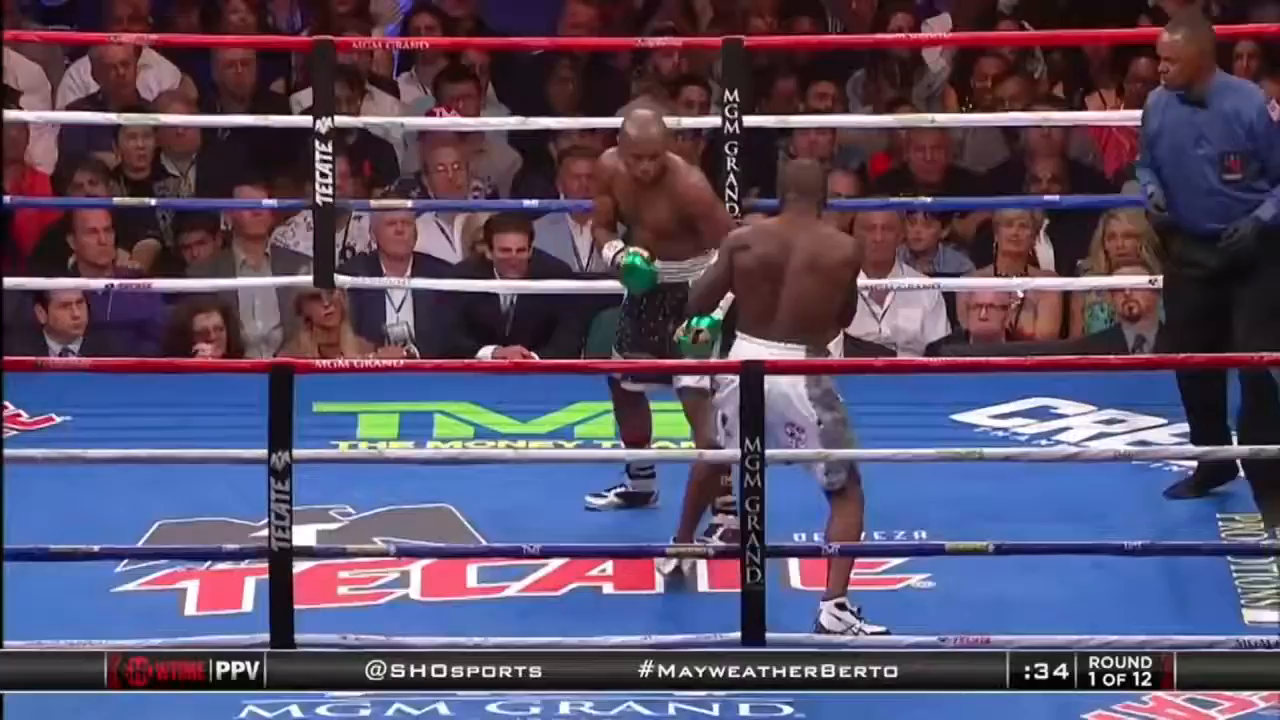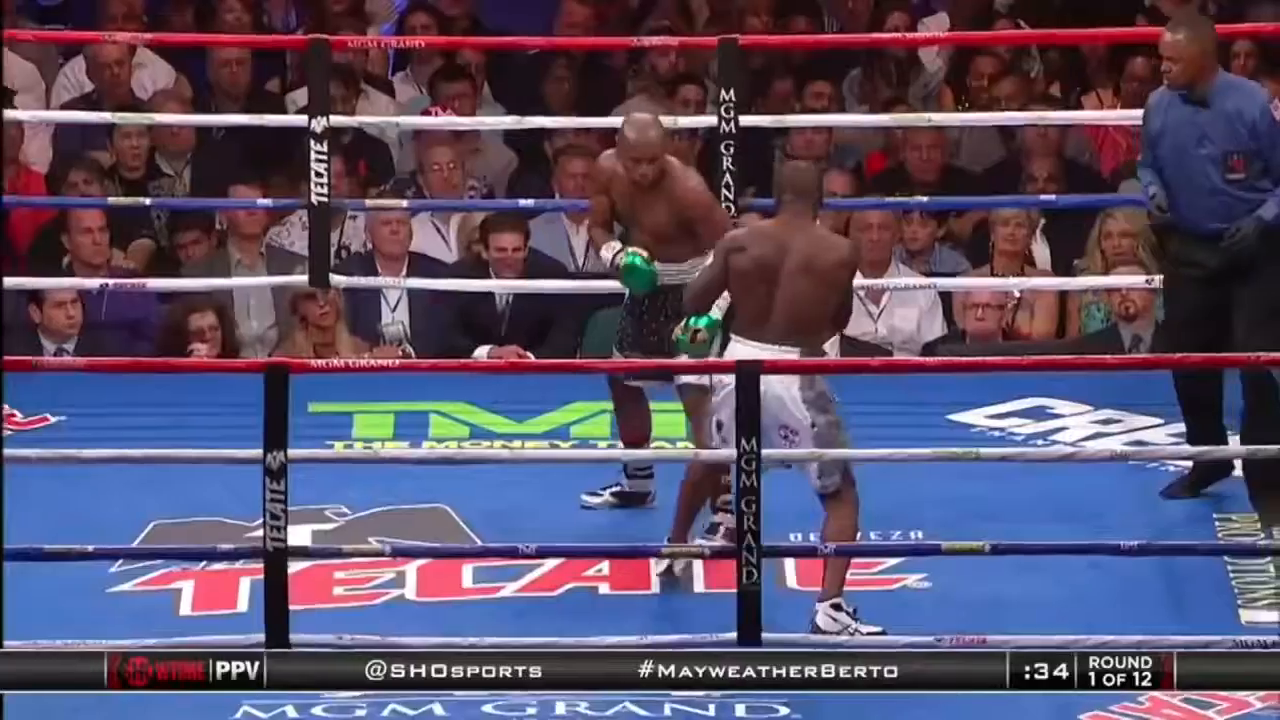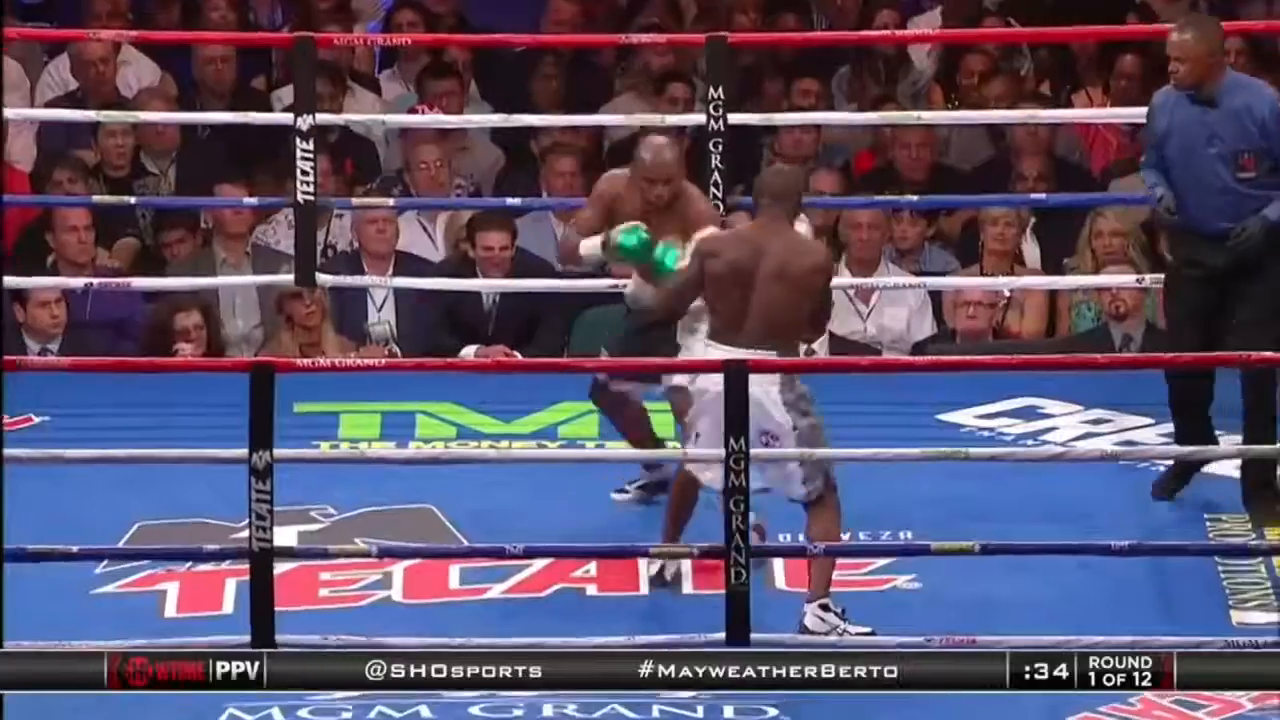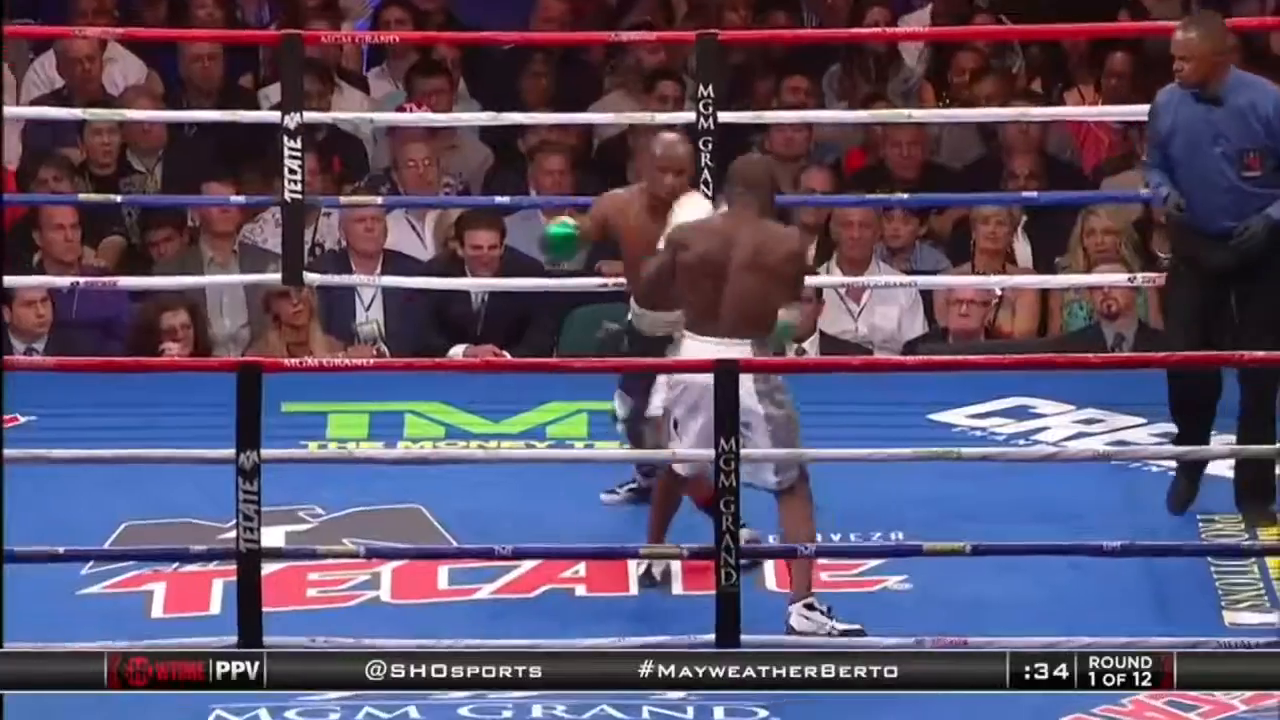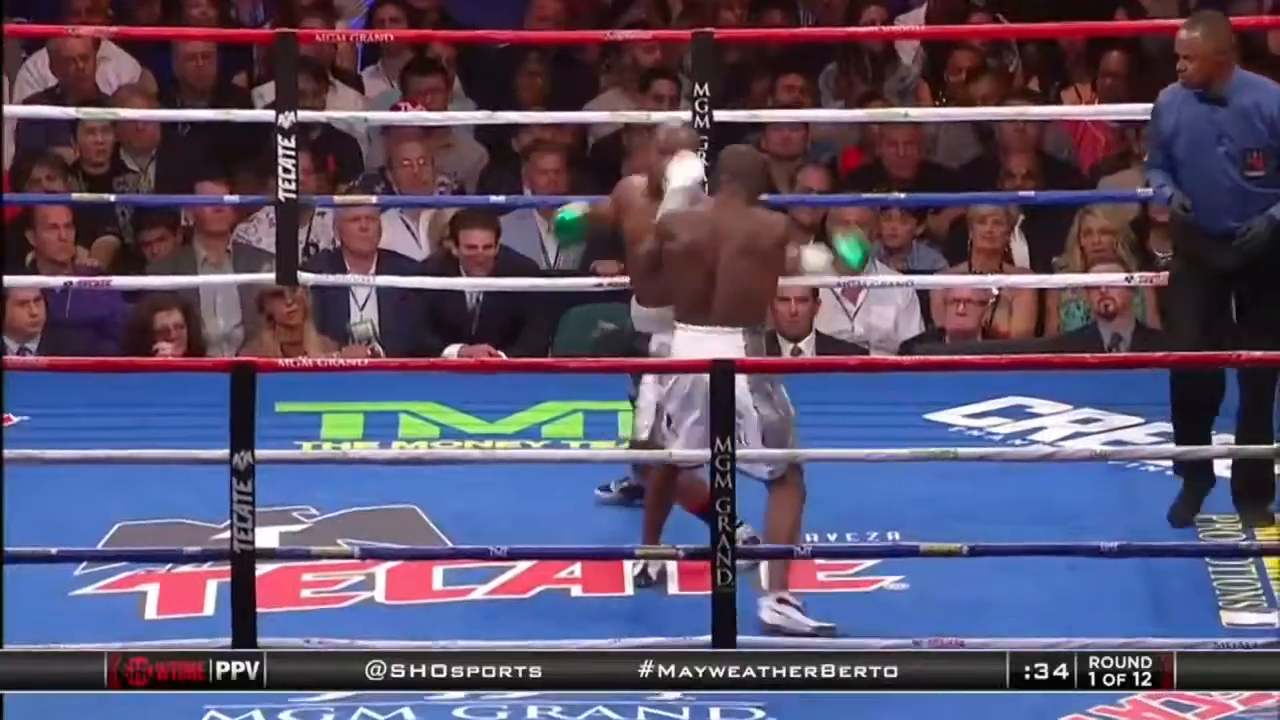
dt=0.1s
person 1, frame 1
right shoulder: (1157, 106)
right elbow: (1148, 165)
right wrist: (1152, 193)
right hip: (1188, 249)
right knee: (1191, 359)
right ankle: (1214, 462)
person 1, frame 2
right shoulder: (1158, 106)
right elbow: (1149, 165)
right wrist: (1154, 193)
right hip: (1188, 249)
right knee: (1188, 358)
right ankle: (1208, 460)
person 1, frame 3
right shoulder: (1164, 105)
right elbow: (1153, 165)
right wrist: (1160, 195)
right hip: (1192, 249)
right knee: (1183, 360)
right ankle: (1191, 454)
person 1, frame 4
right shoulder: (1167, 104)
right elbow: (1155, 164)
right wrist: (1165, 194)
right hip: (1194, 247)
right knee: (1185, 360)
right ankle: (1191, 457)
person 1, frame 5
right shoulder: (1170, 104)
right elbow: (1157, 165)
right wrist: (1169, 195)
right hip: (1197, 249)
right knee: (1192, 367)
right ankle: (1194, 475)
person 2, frame 1
left shoulder: (743, 240)
right shoulder: (846, 249)
left elbow: (698, 303)
right elbow: (842, 319)
left hip: (746, 363)
right hip: (801, 374)
right knee: (846, 492)
right ankle: (835, 606)
person 2, frame 2
left shoulder: (738, 242)
right shoulder: (841, 252)
left elbow: (692, 304)
right elbow: (837, 322)
left hip: (740, 363)
right hip: (795, 377)
right knee: (841, 494)
right ankle: (830, 607)
person 2, frame 3
left shoulder: (713, 247)
right shoulder: (815, 256)
left elbow: (663, 308)
right elbow: (814, 325)
left hip: (716, 374)
right hip: (771, 382)
left knee: (691, 470)
right knee: (821, 499)
left ankle: (662, 559)
right ankle: (818, 608)
person 2, frame 4
left shoulder: (688, 236)
right shoulder: (789, 242)
left elbow: (645, 294)
right elbow: (794, 308)
left hip: (692, 361)
right hip: (750, 368)
left knee: (675, 467)
right knee: (793, 490)
right ankle: (803, 607)
person 2, frame 5
left shoulder: (675, 225)
right shoulder: (774, 228)
left hip: (685, 352)
right hip: (743, 357)
right knee: (785, 482)
right ankle: (776, 597)
person 3, frame 1
left shoulder: (689, 185)
right shoulder: (609, 167)
right elbow: (602, 227)
right wrist: (619, 257)
left hip: (691, 286)
right hip: (644, 281)
left knee: (697, 398)
right knee: (625, 386)
left ankle: (725, 516)
right ankle: (640, 483)
person 3, frame 2
left shoulder: (687, 188)
right shoulder: (607, 169)
right elbow: (597, 226)
right wrist: (617, 257)
left hip: (690, 286)
right hip: (643, 282)
left knee: (698, 396)
right knee: (624, 384)
left ankle: (726, 515)
right ankle: (638, 483)
person 3, frame 3
left shoulder: (698, 210)
right shoulder: (612, 187)
right elbow: (570, 246)
right wrist: (606, 243)
left hip: (688, 306)
left knee: (686, 402)
right knee: (614, 394)
right ankle: (657, 471)
person 3, frame 4
left shoulder: (702, 217)
right shoulder: (617, 205)
right elbow: (571, 250)
left hip: (686, 334)
right hip: (644, 328)
left knee: (659, 436)
right knee: (635, 417)
right ankle: (650, 478)
person 3, frame 5
right shoulder: (631, 190)
right elbow: (599, 218)
right wrist: (573, 217)
left hip: (676, 333)
right hip: (644, 324)
left knee: (653, 441)
right knee: (647, 429)
left ankle: (733, 532)
right ankle: (642, 480)
